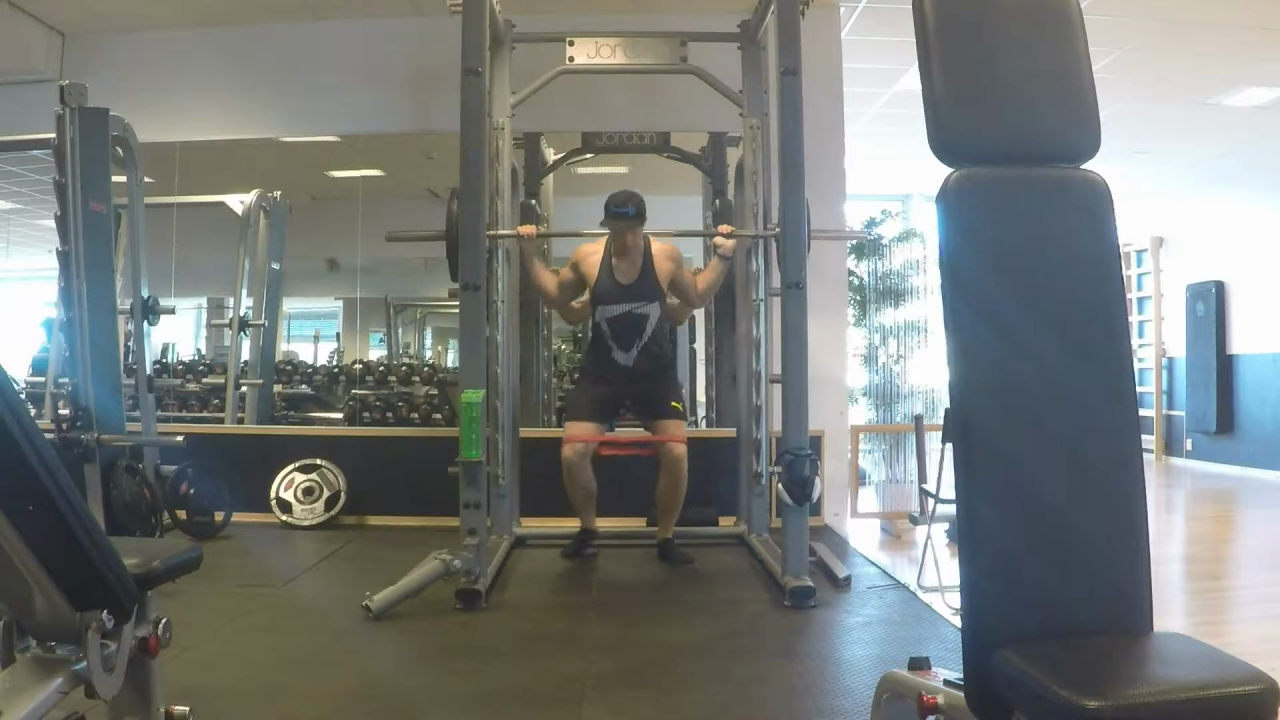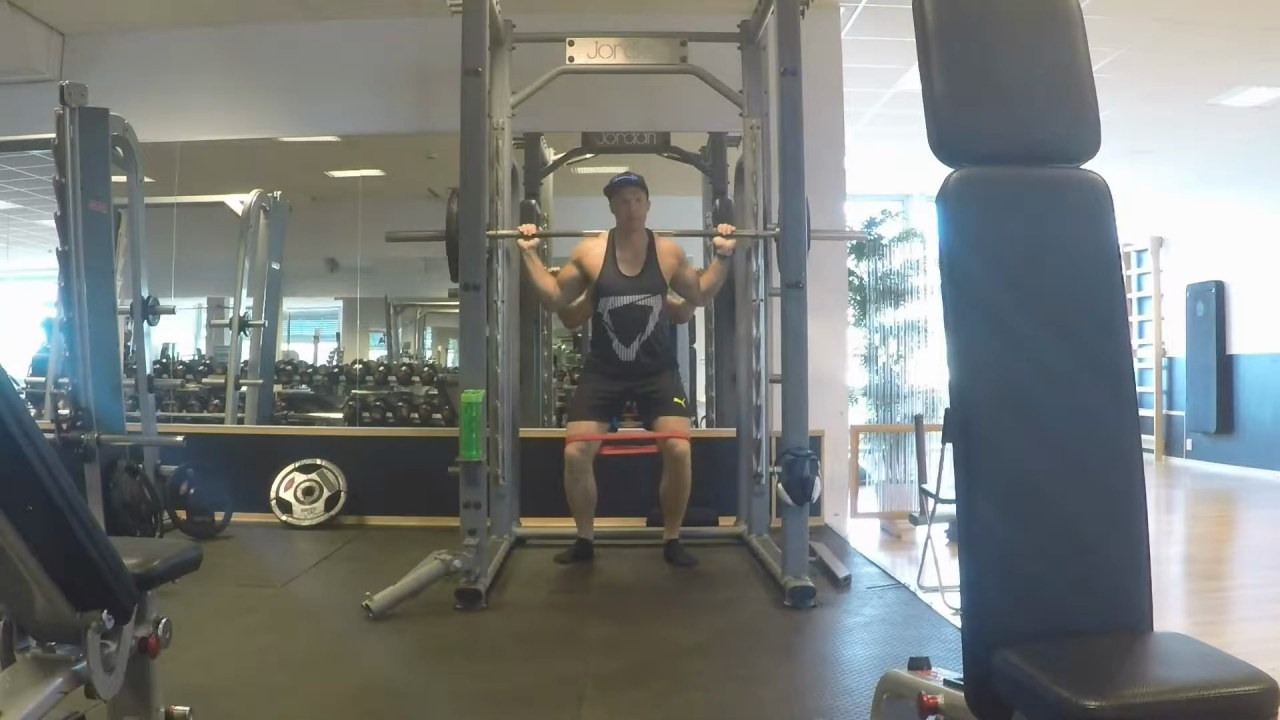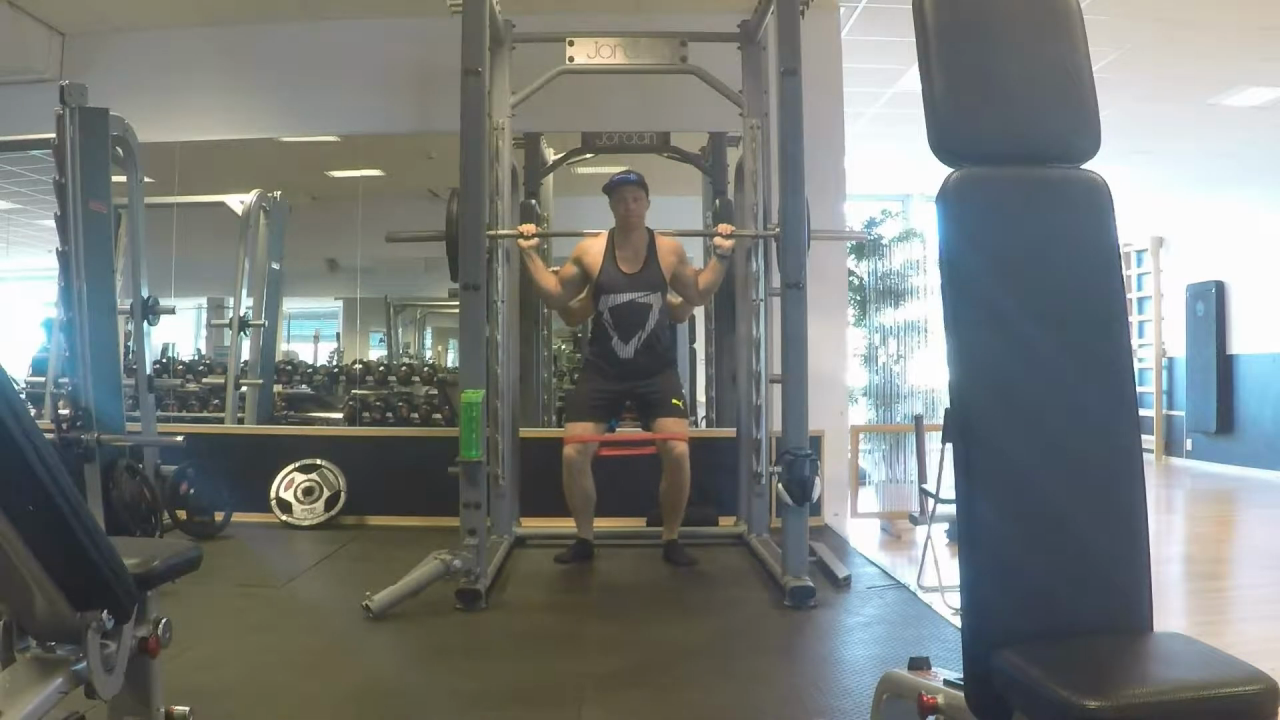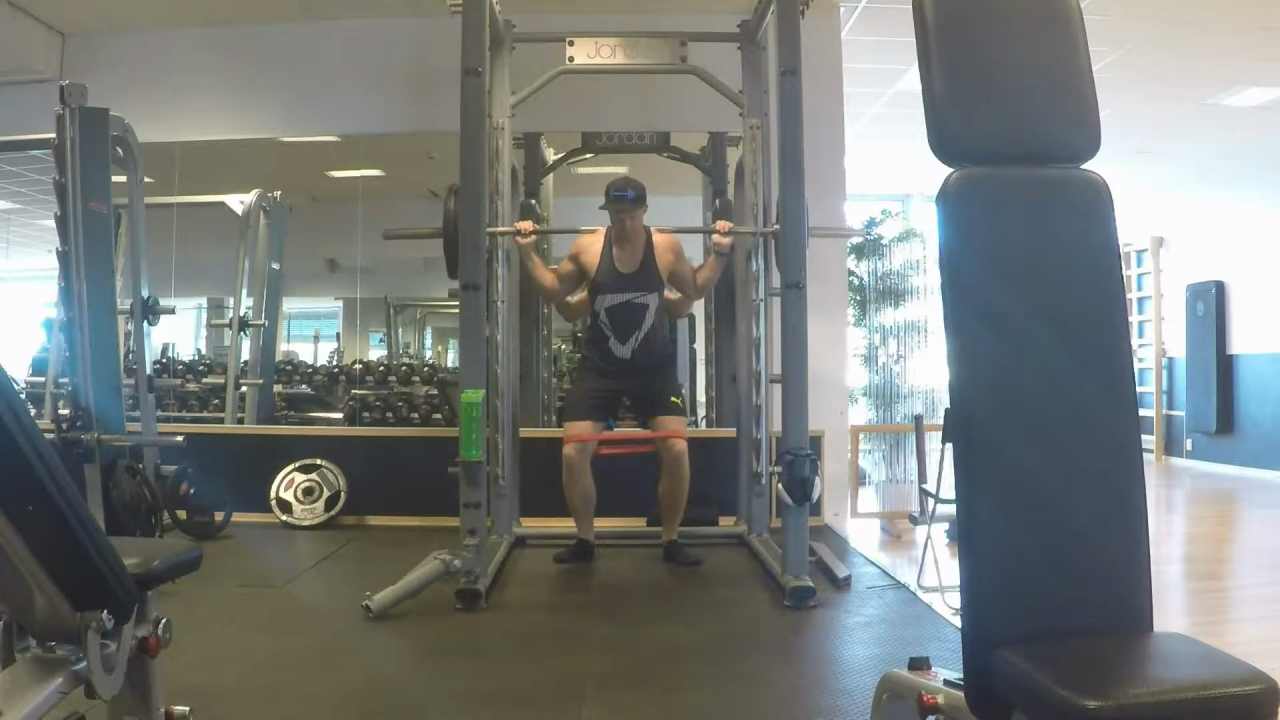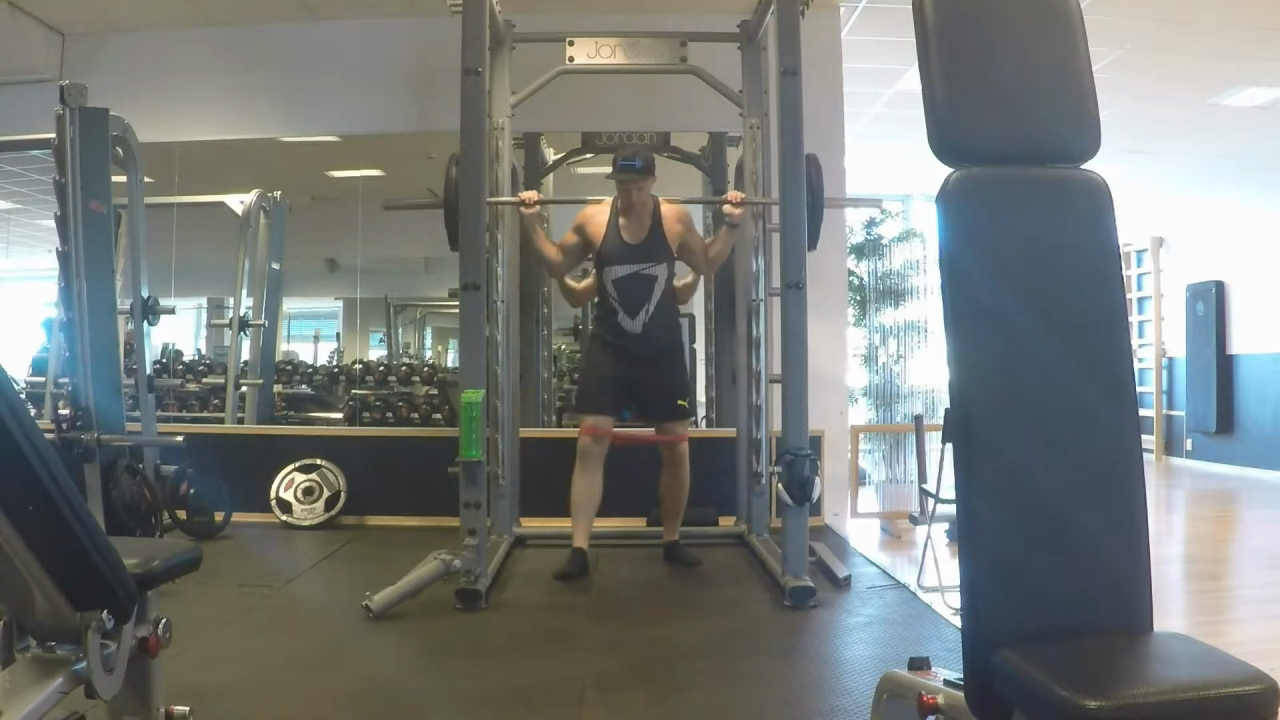
dt=1s
person 1, frame 1
left shoulder: (667, 256)
right shoulder: (586, 257)
left elbow: (697, 298)
right elbow: (556, 298)
left wrist: (723, 256)
right wrist: (531, 253)
left hip: (656, 372)
right hip: (601, 373)
left knee: (676, 454)
right knee: (572, 454)
left ankle: (666, 539)
right ankle: (587, 529)
person 1, frame 2
left shoulder: (669, 253)
right shoulder: (588, 252)
left elbow: (699, 296)
right elbow: (555, 299)
left wrist: (723, 255)
right wrist: (530, 253)
left hip: (657, 370)
right hip: (603, 370)
left knee: (678, 451)
right knee: (576, 454)
left ankle: (672, 540)
right ankle: (584, 539)
person 1, frame 3
left shoulder: (670, 250)
right shoulder: (589, 250)
left elbow: (698, 295)
right elbow: (556, 297)
left wrist: (721, 254)
right wrist: (531, 253)
left hip: (656, 370)
right hip: (602, 370)
left knee: (677, 452)
right knee: (574, 455)
left ankle: (671, 541)
right ankle: (584, 539)
person 1, frame 4
left shoulder: (667, 247)
right shoulder: (586, 248)
left elbow: (695, 291)
right elbow: (554, 292)
left wrist: (720, 253)
right wrist: (528, 252)
left hip: (655, 367)
right hip: (599, 367)
left knee: (677, 451)
right knee: (573, 454)
left ankle: (671, 540)
right ankle: (585, 539)
person 1, frame 5
left shoulder: (676, 219)
right shoulder: (592, 219)
left elbow: (707, 265)
right elbow: (557, 265)
left wrist: (731, 223)
right wrist: (531, 222)
left hip: (662, 350)
right hip: (607, 347)
left knee: (676, 448)
right knee: (590, 447)
left ankle: (671, 540)
right ankle: (579, 551)
